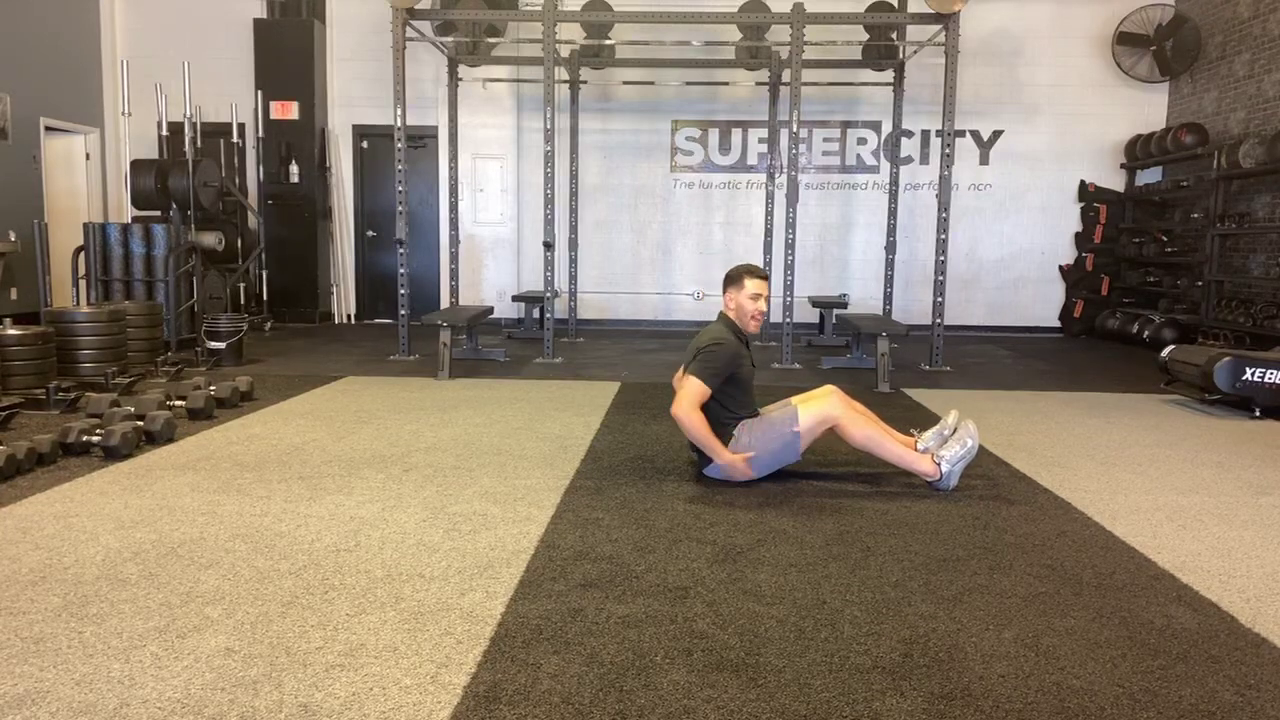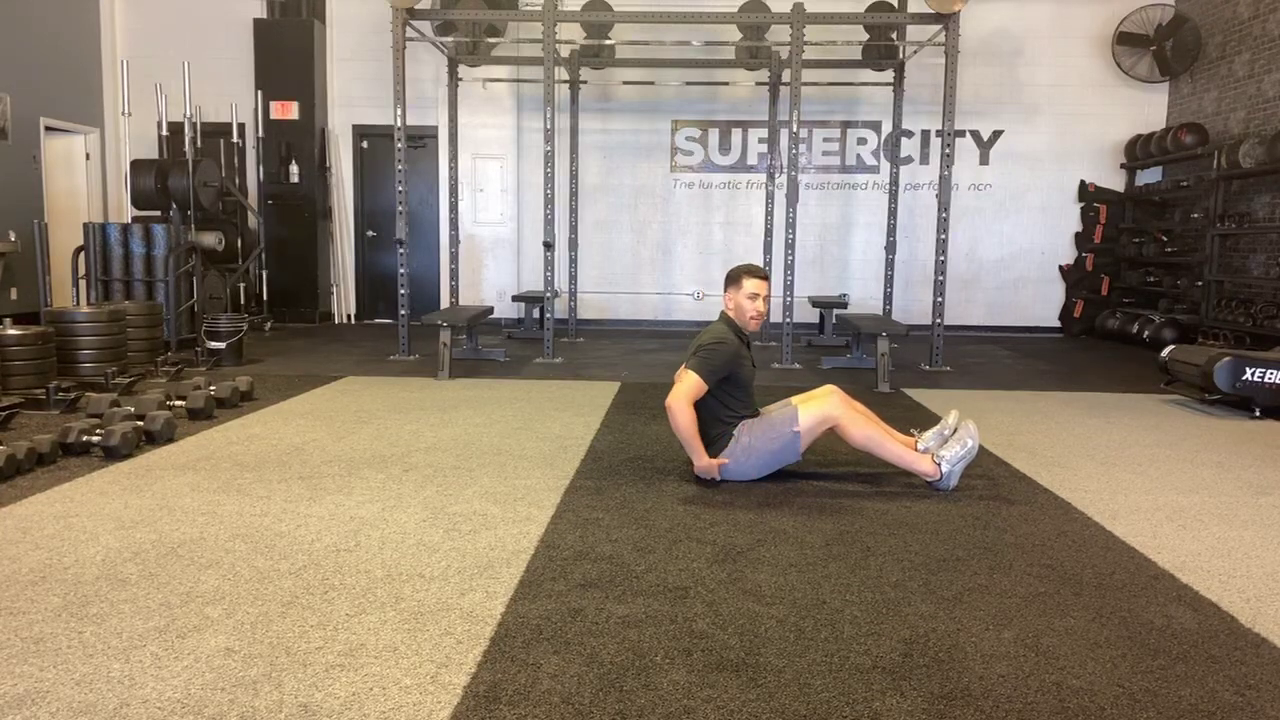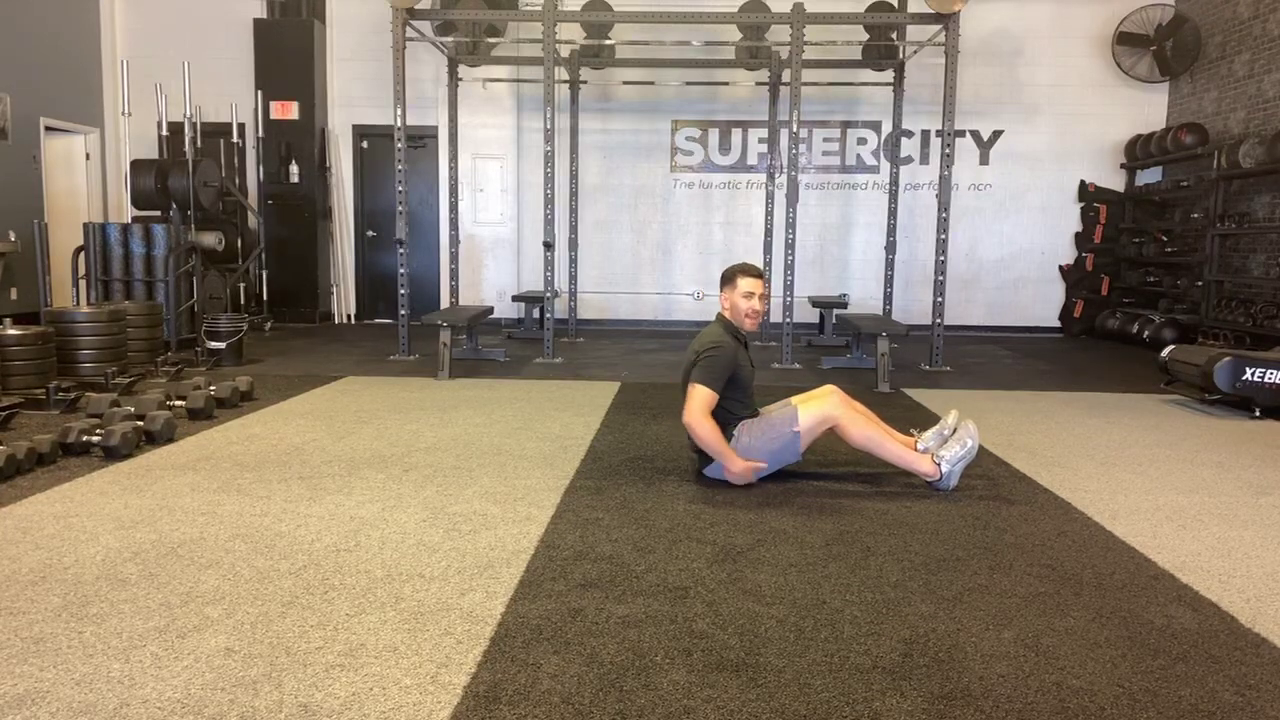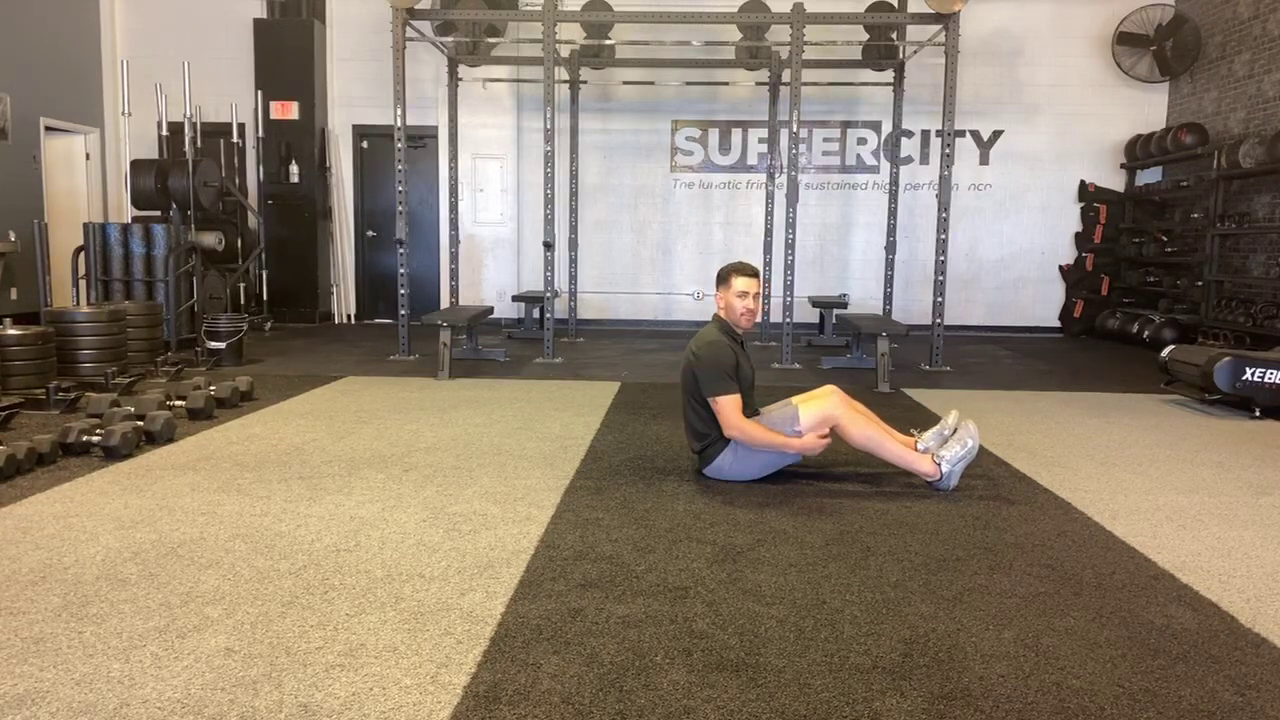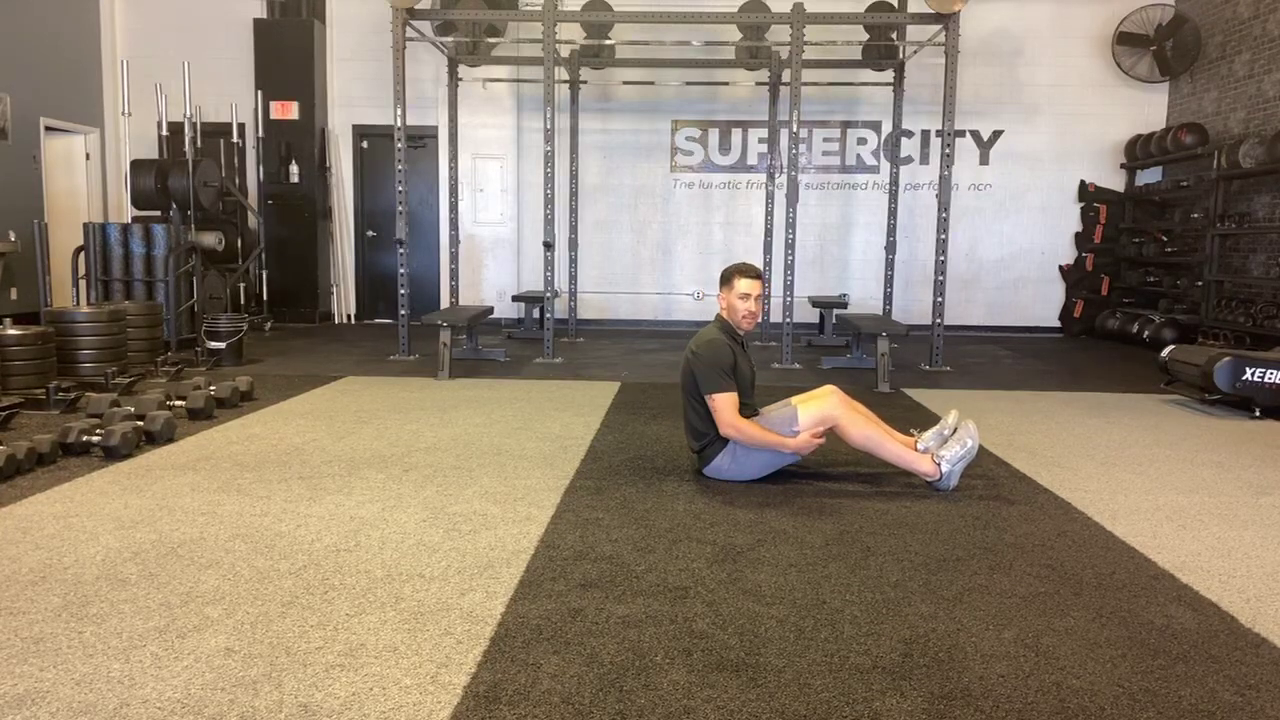
dt=0.3s
person 1, frame 1
left shoulder: (726, 336)
right shoulder: (721, 345)
left elbow: (679, 380)
right elbow: (682, 409)
right wrist: (724, 459)
left hip: (736, 432)
right hip: (729, 449)
left knee: (830, 393)
right knee: (832, 407)
left ankle: (915, 445)
right ankle: (933, 469)
person 1, frame 2
left shoulder: (727, 336)
right shoulder: (722, 344)
left elbow: (681, 376)
right elbow: (677, 401)
right wrist: (701, 460)
left hip: (737, 432)
right hip: (729, 451)
left knee: (831, 394)
right knee: (833, 407)
left ankle: (915, 446)
right ankle: (933, 468)
person 1, frame 3
left shoulder: (727, 337)
right shoulder: (720, 347)
left elbow: (708, 395)
right elbow: (694, 417)
right wrist: (733, 464)
left hip: (739, 432)
right hip: (731, 448)
left knee: (830, 393)
right knee: (832, 407)
left ankle: (916, 446)
right ankle: (933, 469)
person 1, frame 4
left shoulder: (727, 338)
right shoulder: (715, 348)
right elbow: (733, 427)
right wrist: (797, 445)
left hip: (736, 442)
right hip: (725, 454)
left knee: (830, 394)
right knee: (833, 408)
left ankle: (915, 445)
right ankle: (932, 469)
person 1, frame 5
left shoulder: (730, 339)
right shoulder: (714, 347)
right elbow: (729, 426)
left wrist: (794, 433)
right wrist: (792, 445)
left hip: (737, 441)
right hip: (724, 454)
left knee: (830, 393)
right knee: (832, 408)
left ankle: (915, 445)
right ankle: (932, 469)
